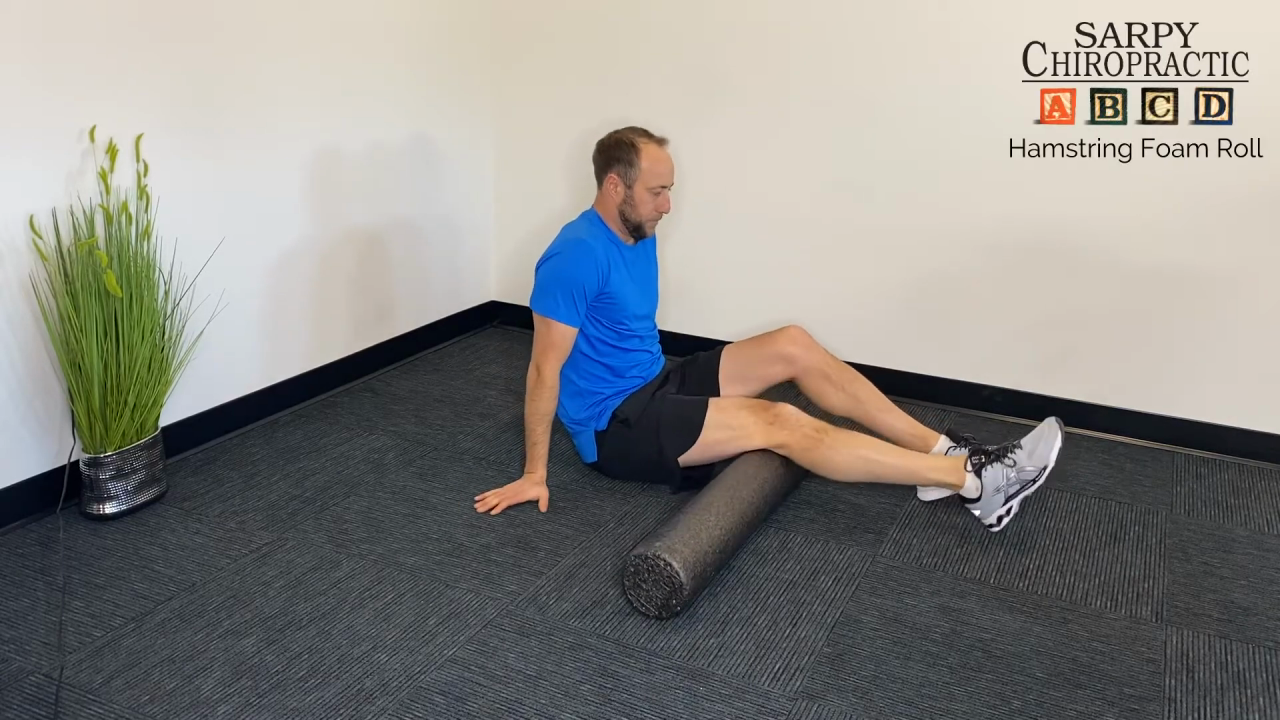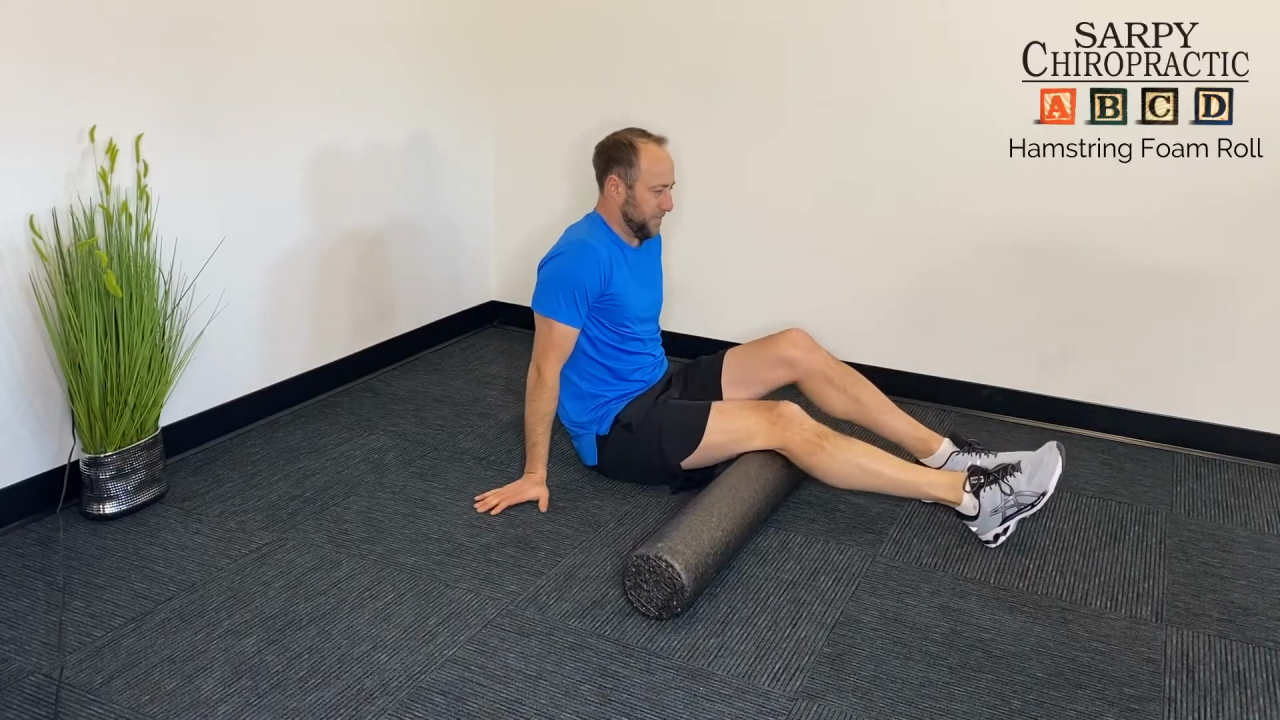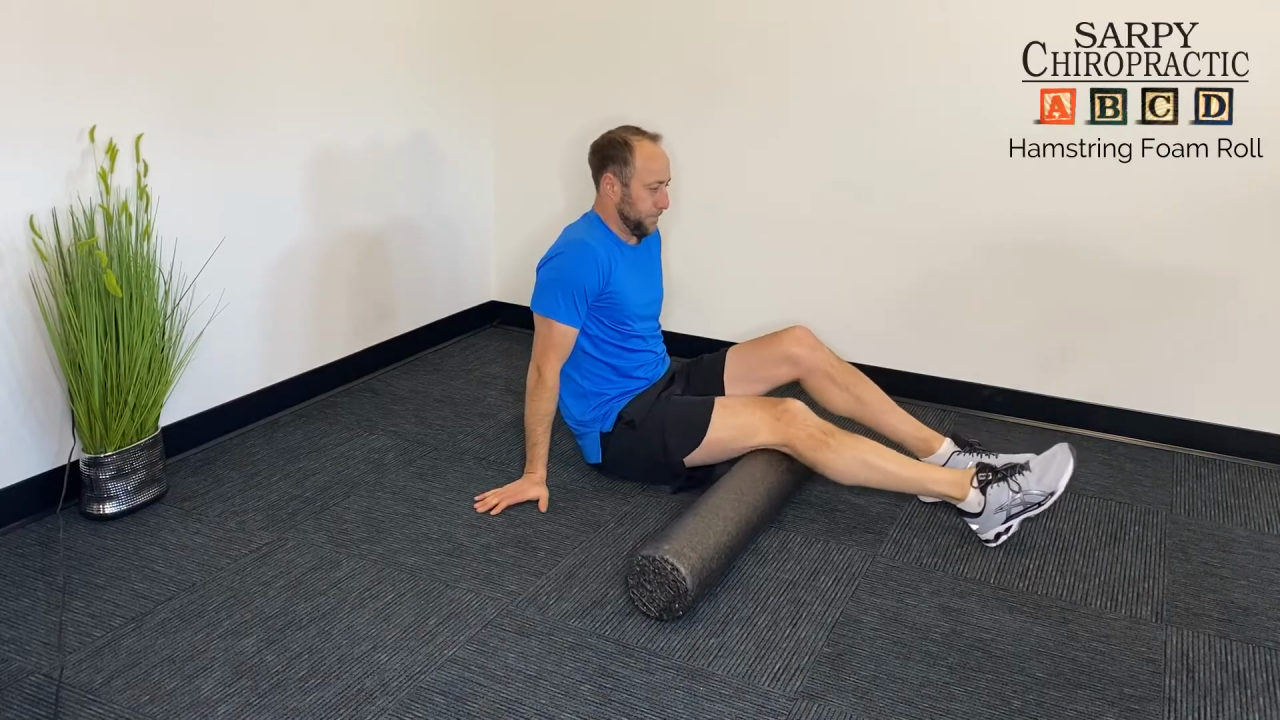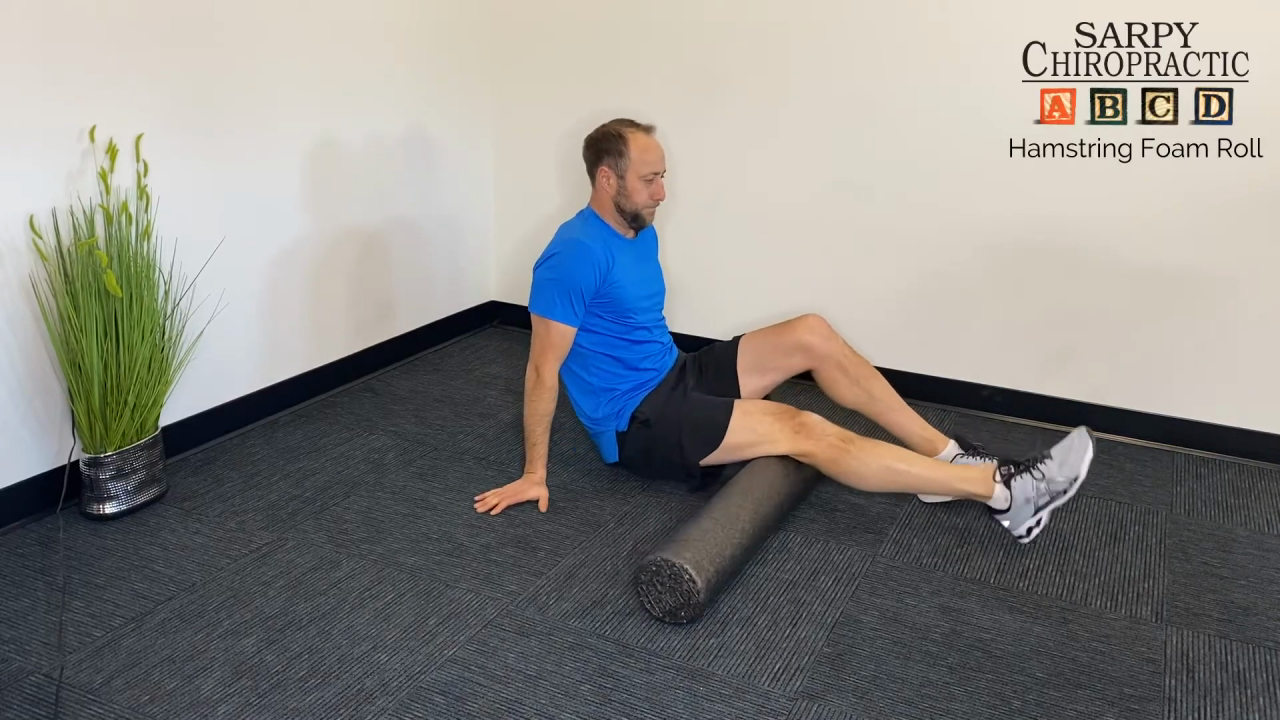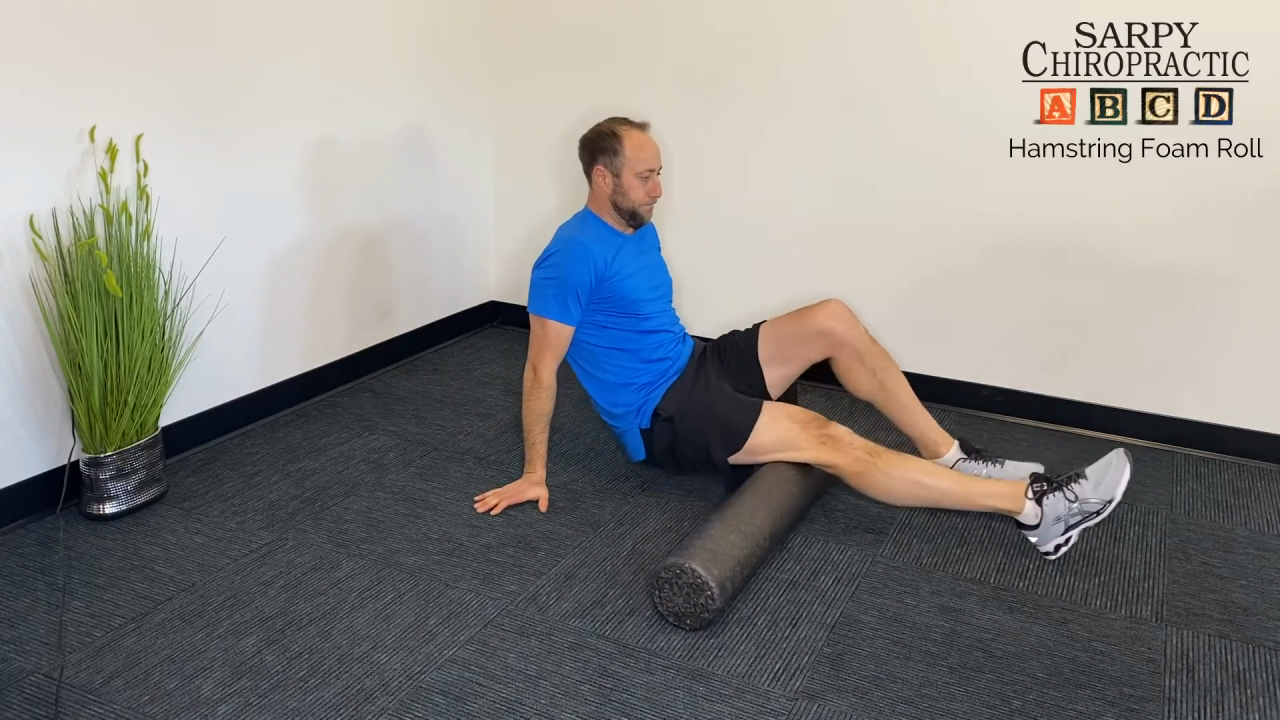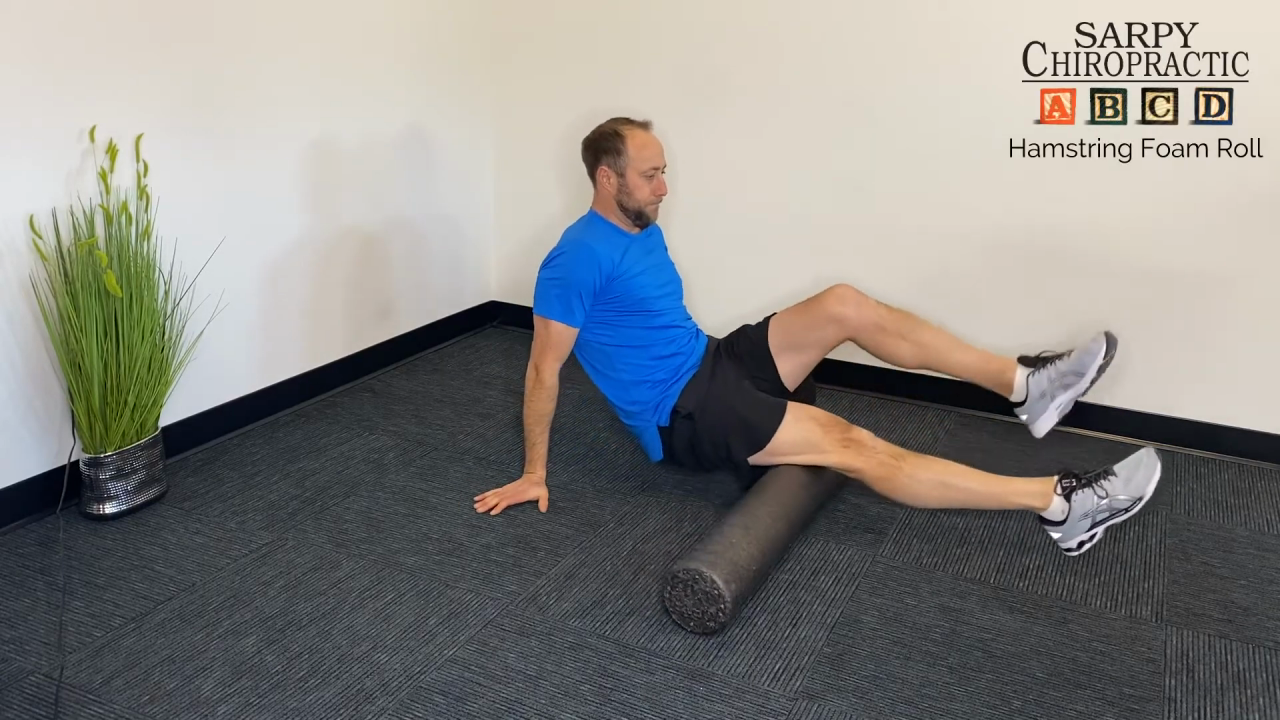
dt=0.3s
person 1, frame 1
left shoulder: (637, 235)
right shoulder: (576, 256)
right elbow: (545, 370)
right wrist: (533, 475)
left hip: (655, 384)
right hip: (616, 426)
left knee: (792, 345)
right knee: (780, 425)
left ankle: (941, 452)
right ankle: (974, 483)
person 1, frame 2
left shoulder: (644, 237)
right shoulder: (579, 257)
right elbow: (545, 369)
right wrist: (534, 474)
left hip: (658, 387)
right hip: (616, 429)
left knee: (795, 349)
right knee: (782, 423)
left ankle: (944, 456)
right ankle: (970, 498)
person 1, frame 3
left shoulder: (644, 236)
right shoulder: (578, 257)
right elbow: (545, 370)
right wrist: (534, 475)
left hip: (661, 384)
right hip: (620, 427)
left knee: (797, 346)
right knee: (786, 419)
left ankle: (943, 456)
right ankle: (974, 495)
person 1, frame 4
left shoulder: (640, 232)
right shoulder: (574, 255)
right elbow: (543, 369)
right wrist: (534, 474)
left hip: (675, 377)
right hip: (637, 423)
left knee: (811, 335)
right knee: (803, 431)
left ankle: (945, 458)
right ankle: (1003, 491)
person 1, frame 5
left shoulder: (638, 230)
right shoulder: (572, 256)
right elbow: (541, 370)
right wrist: (534, 475)
left hip: (695, 368)
right hip: (661, 417)
left knee: (831, 320)
right knee: (829, 442)
left ankle: (946, 456)
right ankle: (1033, 508)
person 1, frame 6
left shoulder: (643, 231)
right shoulder: (578, 258)
right elbow: (543, 369)
right wrist: (534, 475)
left hip: (715, 364)
right hip: (683, 415)
left knee: (844, 305)
right knee: (850, 446)
left ankle: (1025, 385)
right ankle: (1060, 504)
